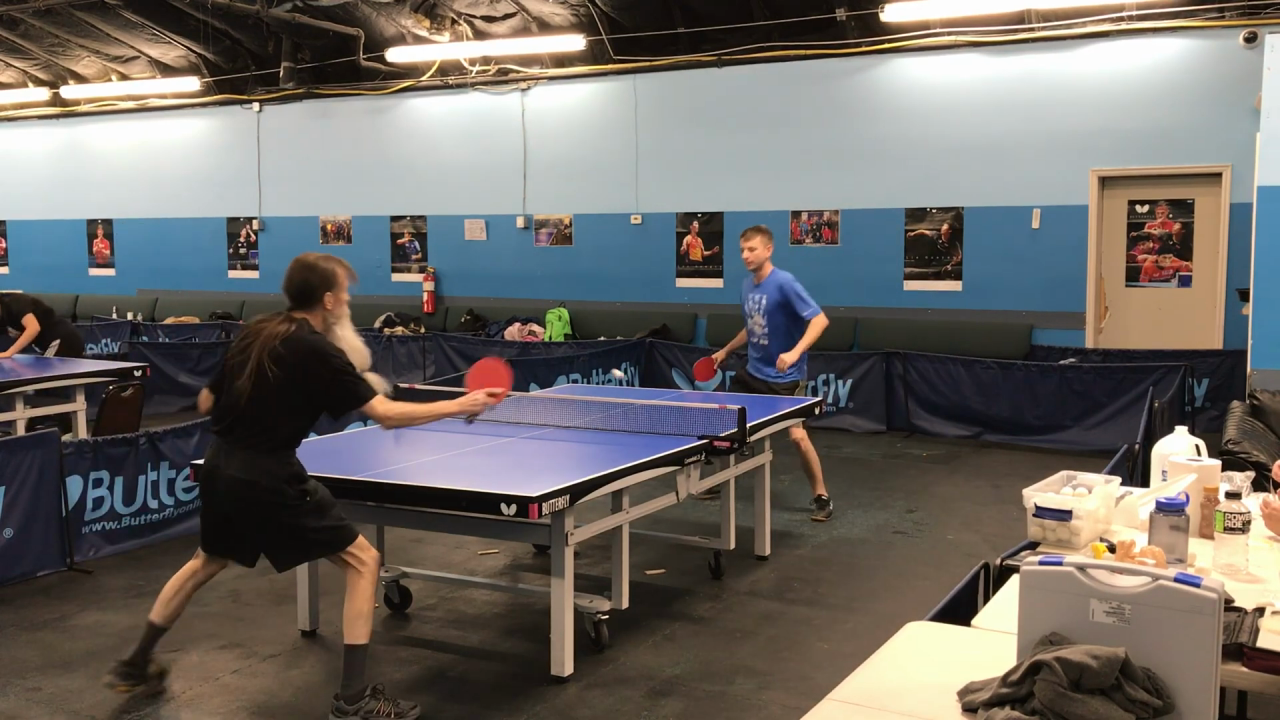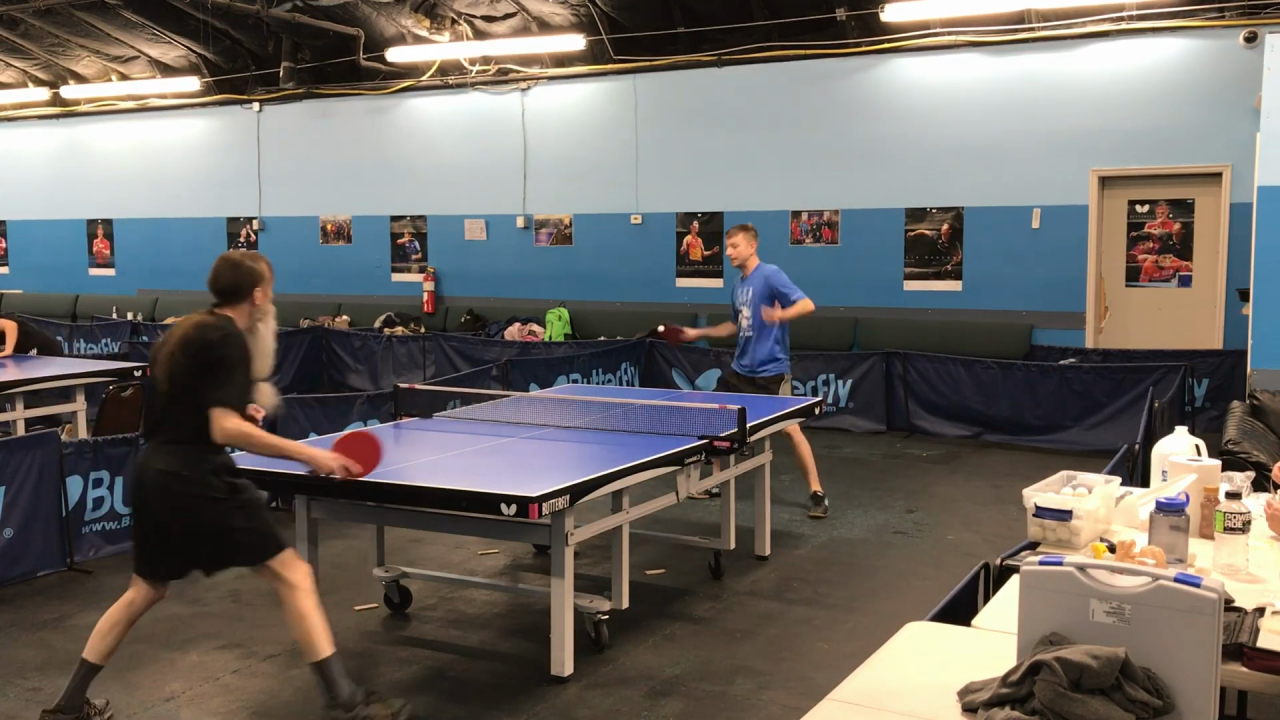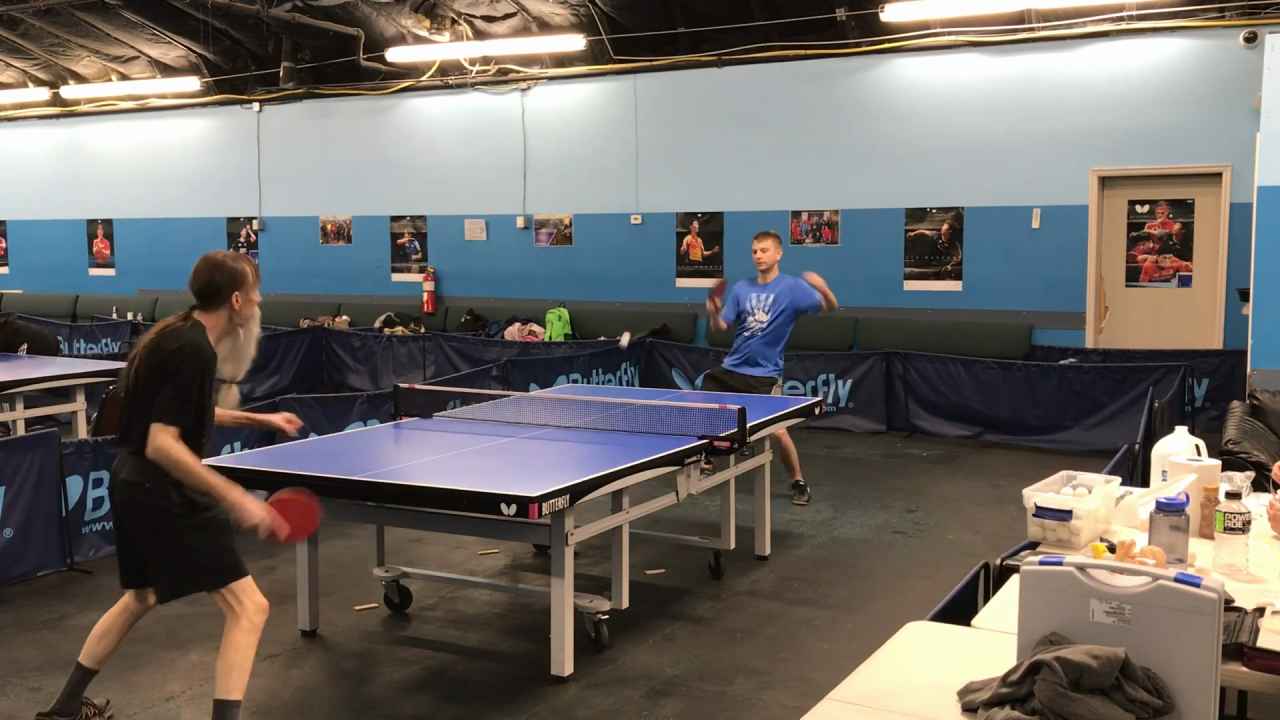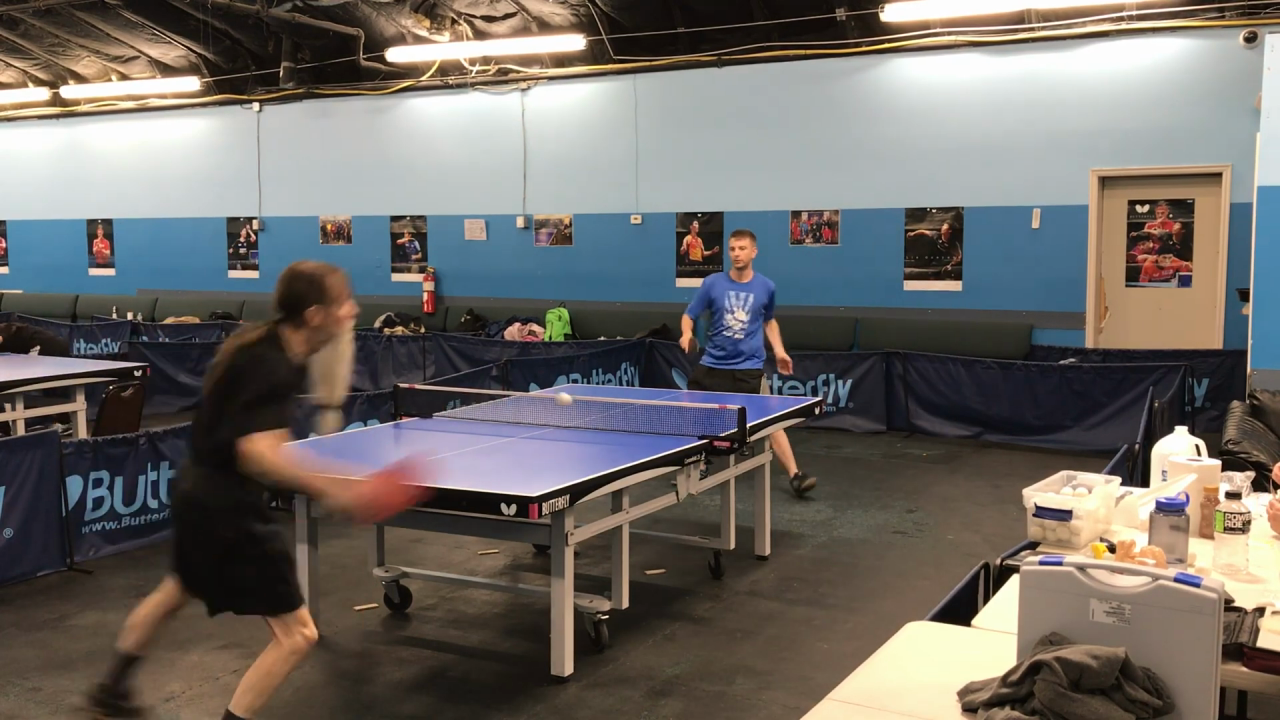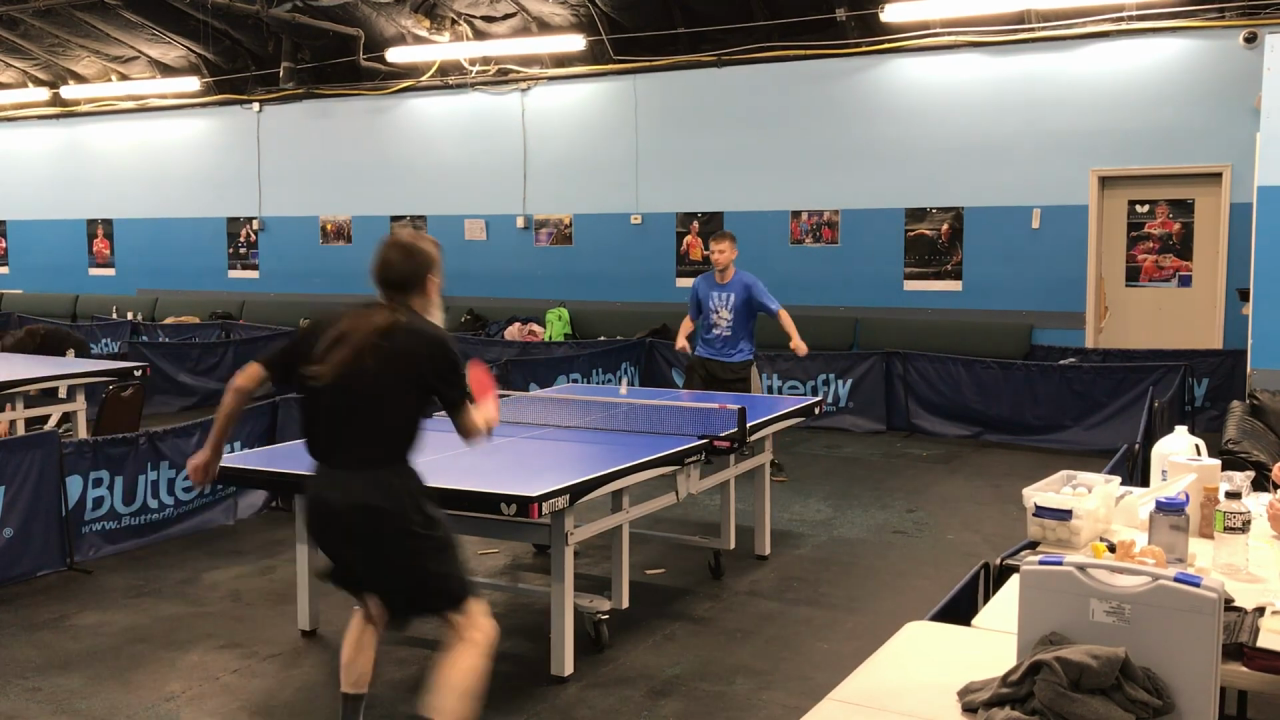
dt=0.3s
person 1, frame 1
left shoulder: (255, 332)
right shoulder: (315, 352)
left elbow: (206, 403)
right elbow: (383, 413)
right wrist: (462, 405)
left hip: (220, 467)
right hip: (267, 477)
left knee: (208, 561)
right knee: (363, 561)
left ankle: (136, 664)
person 1, frame 2
left shoulder: (183, 331)
right shoulder: (230, 341)
right elbow: (225, 430)
right wrist: (312, 454)
left hip: (153, 474)
right hip: (199, 480)
left knee: (145, 590)
right knee: (293, 576)
person 1, frame 3
left shoulder: (176, 335)
right shoulder: (193, 349)
right elbow: (162, 445)
left wrist: (261, 419)
right wrist: (239, 500)
left hip: (132, 484)
right hip: (161, 492)
left knee: (140, 597)
right knee: (247, 606)
person 1, frame 4
left shoulder: (257, 345)
right shoulder: (275, 366)
right elbow: (257, 451)
right wrist: (332, 487)
left hip: (202, 491)
right hip: (227, 504)
left knee: (179, 590)
right knee: (296, 634)
person 1, frame 5
left shoulder: (333, 330)
right shoulder: (432, 343)
left elbow: (242, 383)
right elbow: (470, 428)
left wrist: (210, 452)
right wrist: (488, 415)
left hip: (330, 495)
right hip: (390, 500)
left knee: (375, 607)
right knee: (474, 629)
person 2, frame 1
left shoulder: (784, 283)
right shoulder: (747, 286)
left elbow: (820, 320)
left wrist: (795, 353)
right wrist: (725, 350)
left hip: (786, 377)
right hip: (754, 372)
left knee: (797, 436)
left ankle: (821, 495)
person 2, frame 2
left shoulder: (769, 275)
right shoulder: (739, 283)
left elbow: (808, 305)
left wrist: (782, 316)
right wrist: (701, 332)
left hip: (772, 371)
right hip: (741, 369)
left knee: (789, 429)
left ankle: (817, 493)
right ankle: (715, 482)
person 2, frame 3
left shoulder: (793, 287)
right shoulder: (742, 288)
left elbow: (831, 306)
right elbow: (720, 326)
left wrist: (822, 289)
right wrist: (714, 310)
left hip: (764, 374)
right hip: (730, 368)
left knee: (776, 430)
left ankle: (799, 482)
person 2, frame 4
left shoulder: (766, 287)
right shoulder: (712, 283)
left elbow: (770, 321)
right elbow: (689, 315)
left wrist: (778, 350)
right wrist: (686, 335)
left hip: (748, 368)
right hip: (712, 365)
left ankle: (795, 475)
person 2, frame 5
left shoulder: (748, 283)
right shoulder: (701, 283)
left elbow: (779, 311)
right elbow: (691, 318)
left wrist: (796, 338)
right wrist: (681, 337)
left hip: (739, 360)
right hip: (705, 358)
left ankle: (770, 460)
